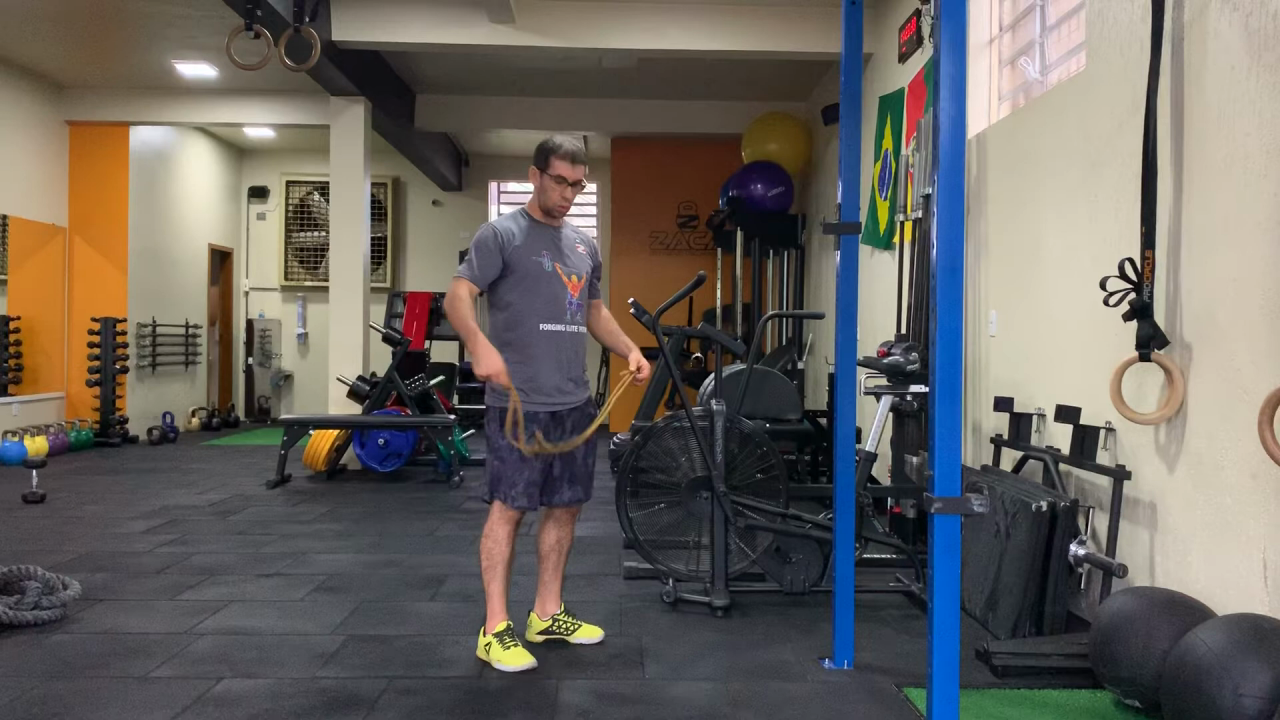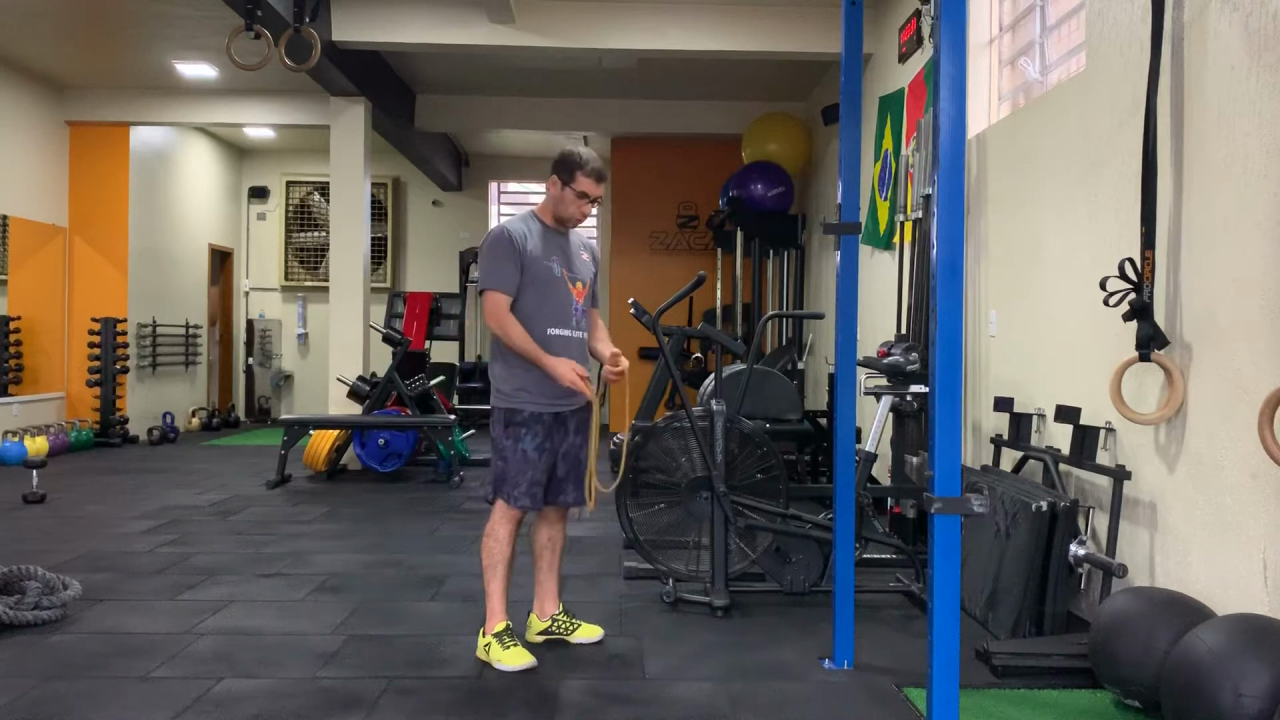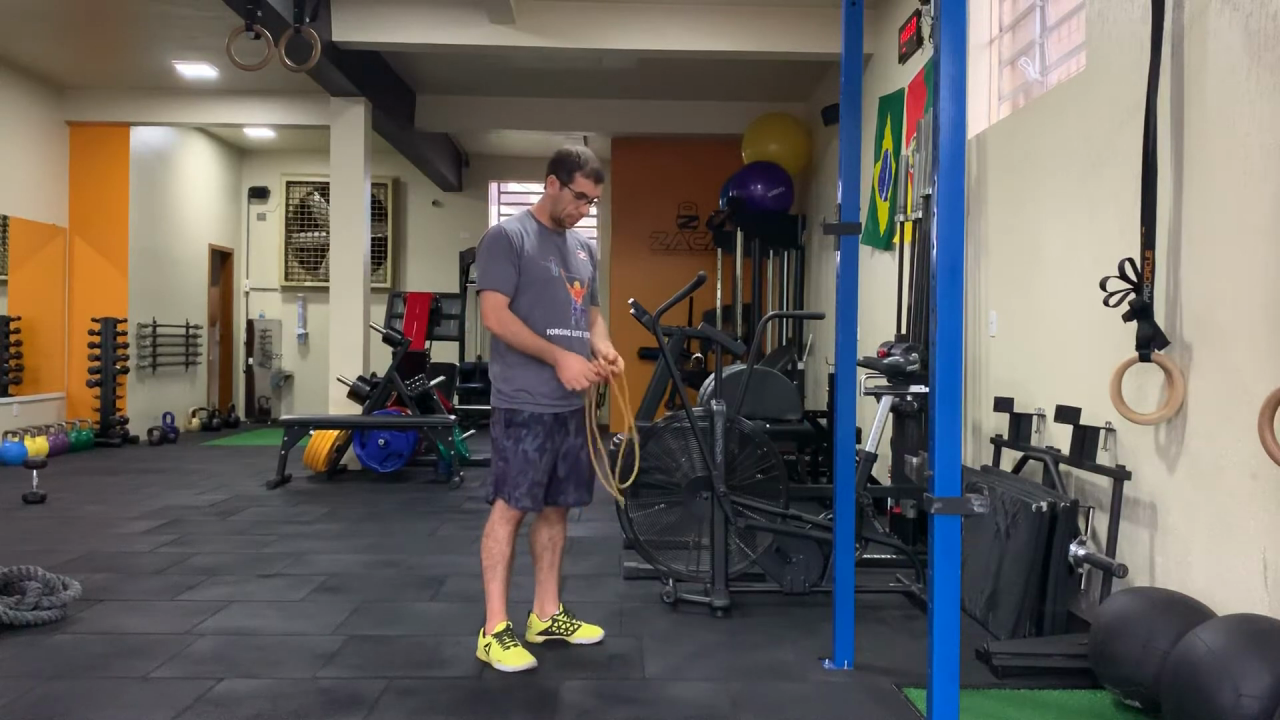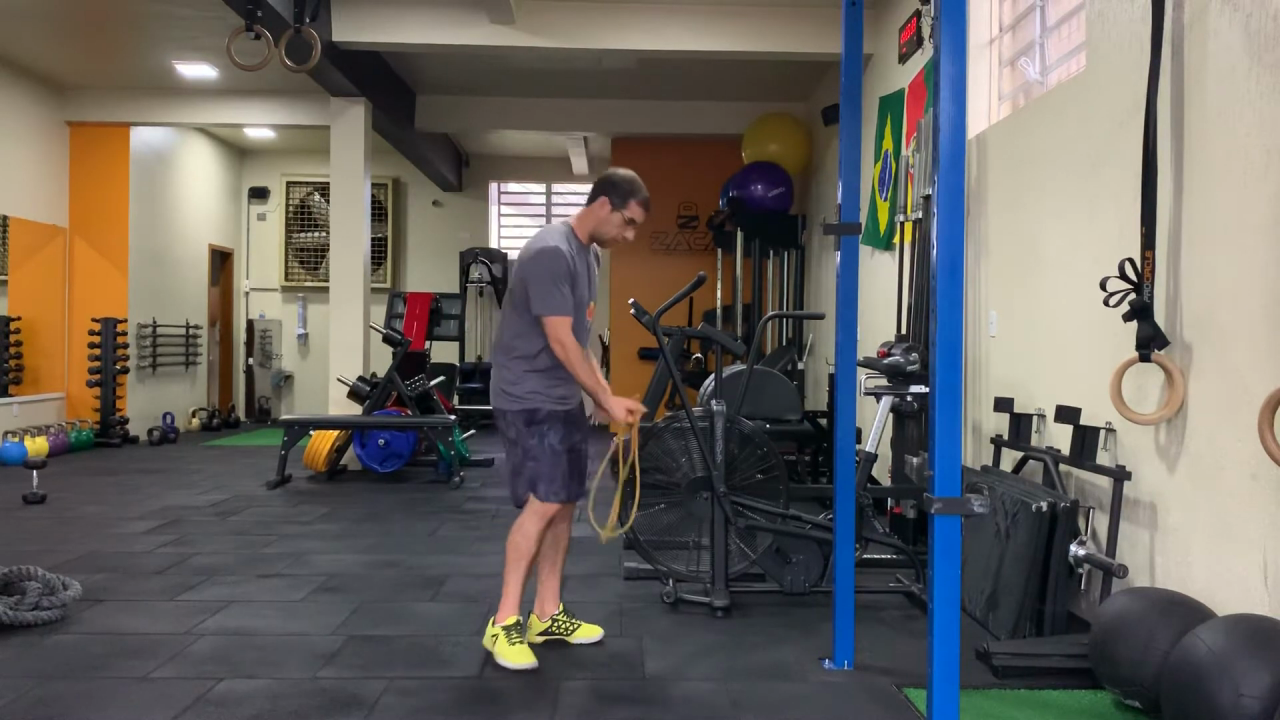
dt=0.7s
person 1, frame 1
left shoulder: (585, 245)
right shoulder: (500, 235)
right elbow: (458, 295)
left wrist: (629, 348)
right wrist: (478, 344)
left hip: (574, 401)
right hip: (520, 402)
left knee: (564, 507)
right knee: (508, 507)
left ankle: (547, 614)
right ankle: (495, 628)
person 1, frame 2
left shoulder: (586, 250)
right shoulder: (510, 237)
right elbow: (495, 313)
left wrist: (606, 352)
right wrist: (549, 363)
left hip: (574, 404)
right hip: (524, 403)
left knee: (556, 508)
right knee: (511, 507)
left ankle: (546, 614)
right ankle: (494, 629)
person 1, frame 3
left shoulder: (583, 248)
right shoulder: (507, 237)
right elbow: (495, 315)
left wrist: (602, 348)
right wrist: (558, 358)
left hip: (572, 404)
right hip: (524, 404)
left knee: (556, 507)
right knee: (510, 508)
left ankle: (546, 615)
right ankle: (494, 628)
person 1, frame 4
left shoulder: (587, 253)
right shoulder: (551, 252)
right elbow: (560, 341)
left wrist: (601, 388)
right wrist: (606, 399)
left hip: (562, 399)
right hip: (529, 400)
left knee: (564, 505)
right knee: (543, 504)
left ankle: (547, 614)
right ankle: (504, 622)
